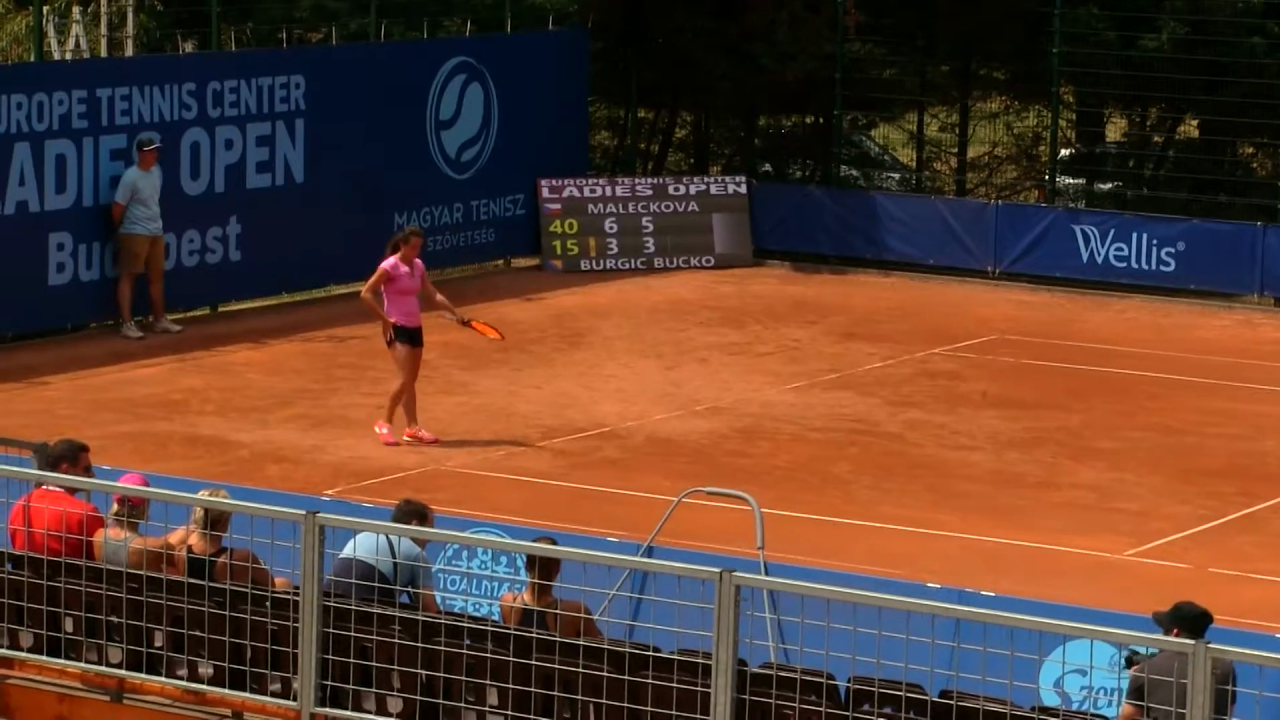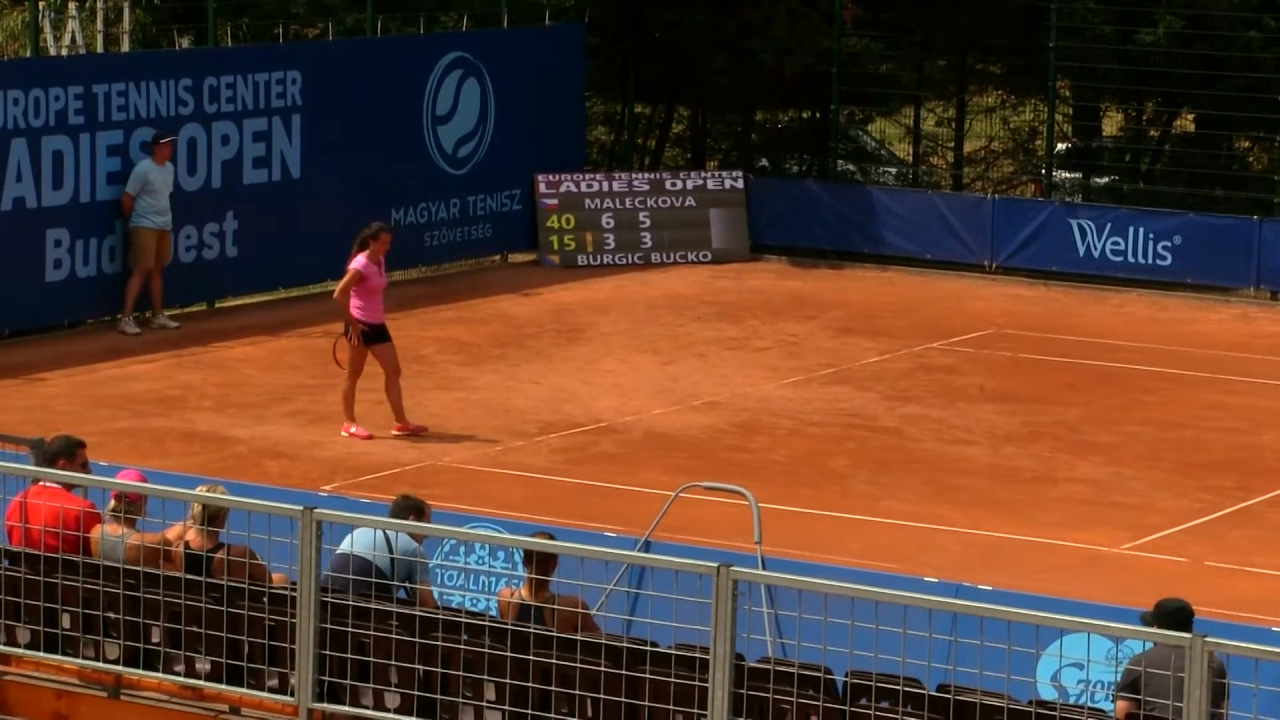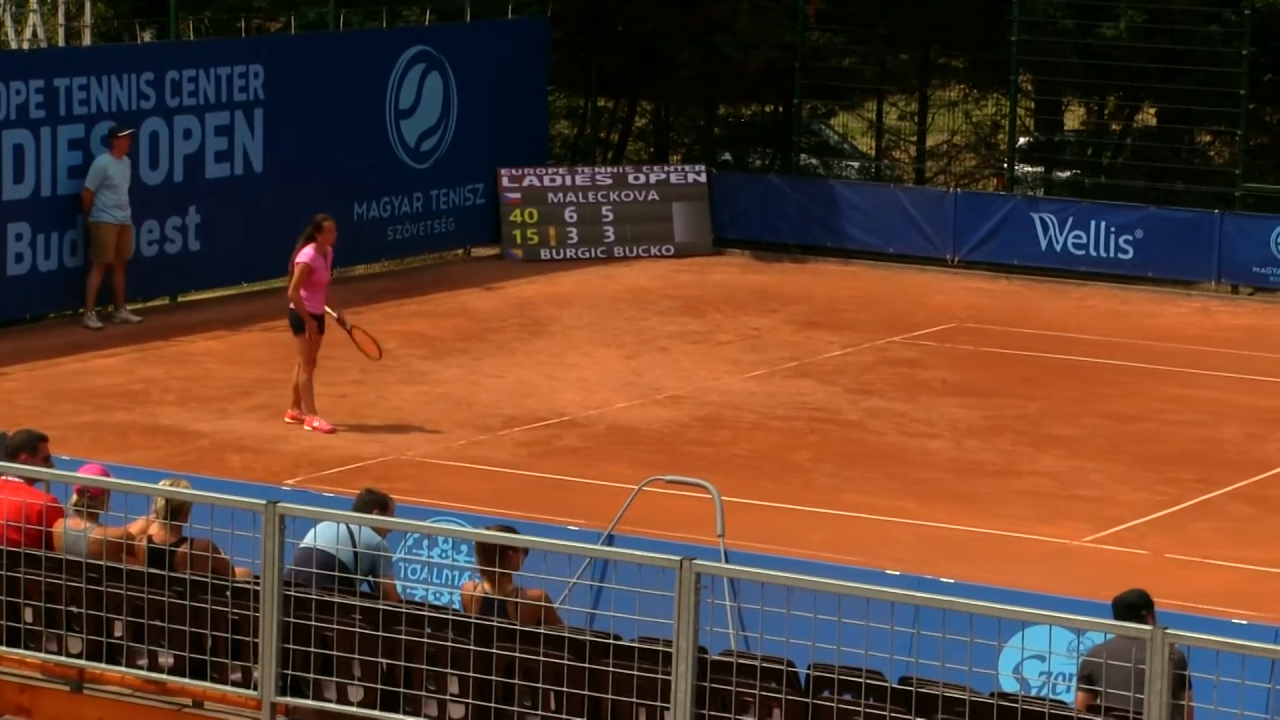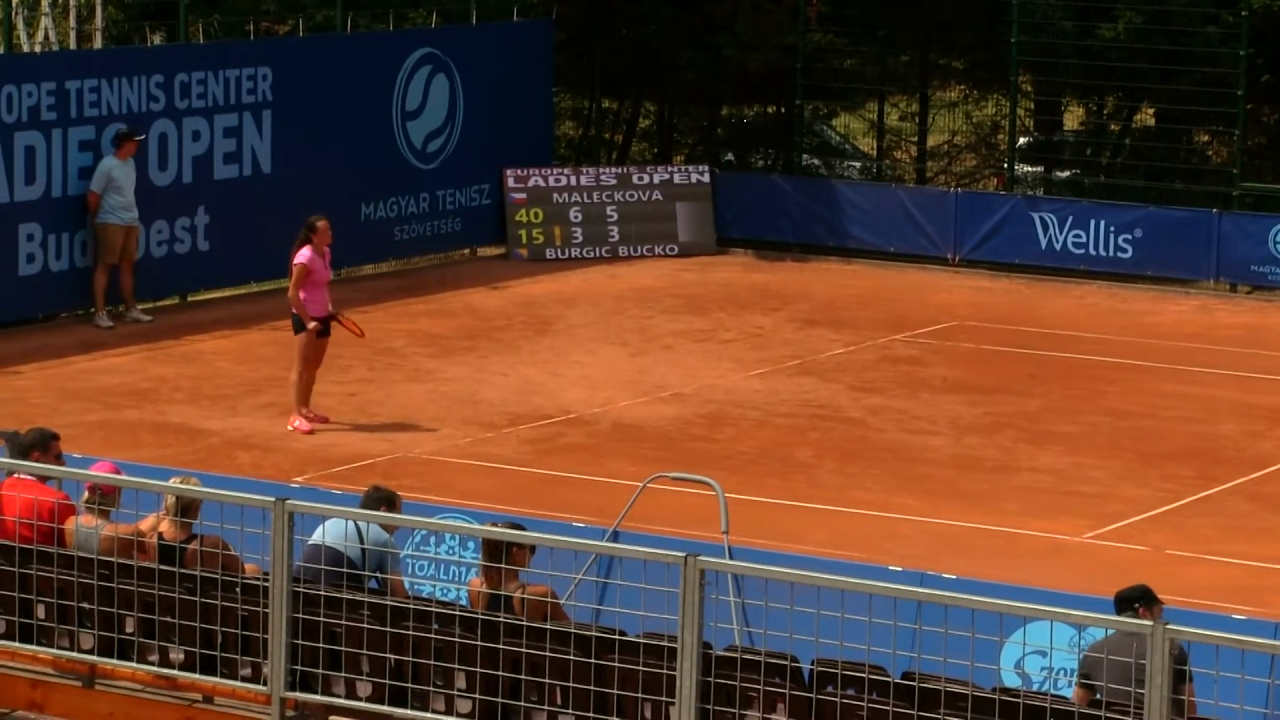
dt=0.5s
person 1, frame 1
left shoulder: (419, 265)
right shoulder: (389, 266)
left elbow: (433, 294)
right elbow: (366, 293)
left wrist: (454, 313)
right wrist: (384, 318)
left hip: (415, 328)
right hip: (397, 329)
left knee: (411, 381)
right knee: (406, 379)
left ankle: (413, 428)
right ankle: (384, 424)
person 1, frame 2
left shoulder: (380, 261)
right shoulder: (360, 265)
right elbow: (339, 294)
right wrist: (352, 322)
left hip: (378, 324)
right hip: (361, 326)
left knee: (394, 371)
right knee: (354, 375)
left ankle: (402, 422)
right ankle: (349, 424)
person 1, frame 3
left shoulder: (328, 252)
right shoulder: (307, 257)
right elbow: (293, 292)
right wrist: (307, 320)
left hip: (317, 314)
right hip: (302, 315)
left knee: (305, 364)
right knee: (307, 365)
left ankle: (295, 410)
right ankle: (311, 416)
person 1, frame 4
left shoulder: (326, 253)
right shoulder: (305, 258)
right elbow: (292, 294)
left wrist: (329, 306)
right wrist: (307, 320)
left hip: (322, 317)
right hip: (305, 318)
left knee: (314, 366)
right knee: (301, 365)
left ankle: (305, 409)
right ankle: (296, 417)
person 2, frame 1
left shoulder: (156, 172)
right shoulder: (131, 177)
right elbow: (117, 207)
left wrist: (154, 226)
right wrist: (122, 229)
left hip: (156, 232)
right hip: (135, 233)
left knee: (157, 276)
right knee: (128, 276)
left ankle: (160, 320)
right ankle: (127, 324)
person 2, frame 2
left shoulder: (169, 168)
right shoulder: (143, 169)
right elbow: (127, 199)
left wrist: (163, 219)
right wrist: (132, 221)
left hip: (164, 227)
right hip: (144, 227)
left knee: (157, 271)
right knee: (141, 271)
left ankle: (158, 316)
right ankle: (126, 318)
person 2, frame 3
left shoulder: (126, 162)
right shoulder: (102, 163)
right elbow: (87, 193)
left wrist: (123, 215)
right wrist: (91, 216)
left hip: (124, 221)
right hip: (104, 222)
left knee: (119, 266)
right knee: (99, 266)
left ankle: (120, 310)
right ankle: (89, 313)
person 2, frame 4
left shoulder: (130, 163)
right shoulder: (106, 165)
right elbow: (92, 197)
left wrist: (130, 215)
right wrist: (96, 219)
left hip: (131, 222)
right hip: (111, 223)
left knee: (127, 266)
right knee: (104, 266)
left ankle: (131, 310)
right ankle: (100, 313)
